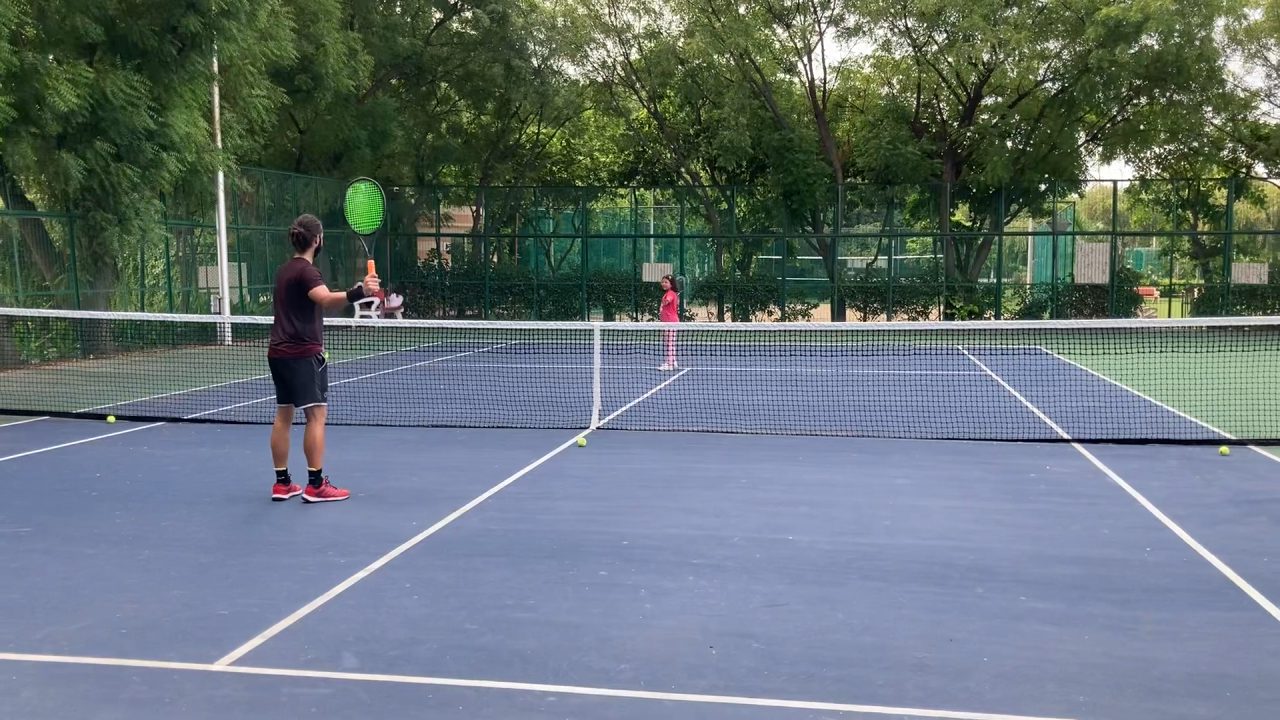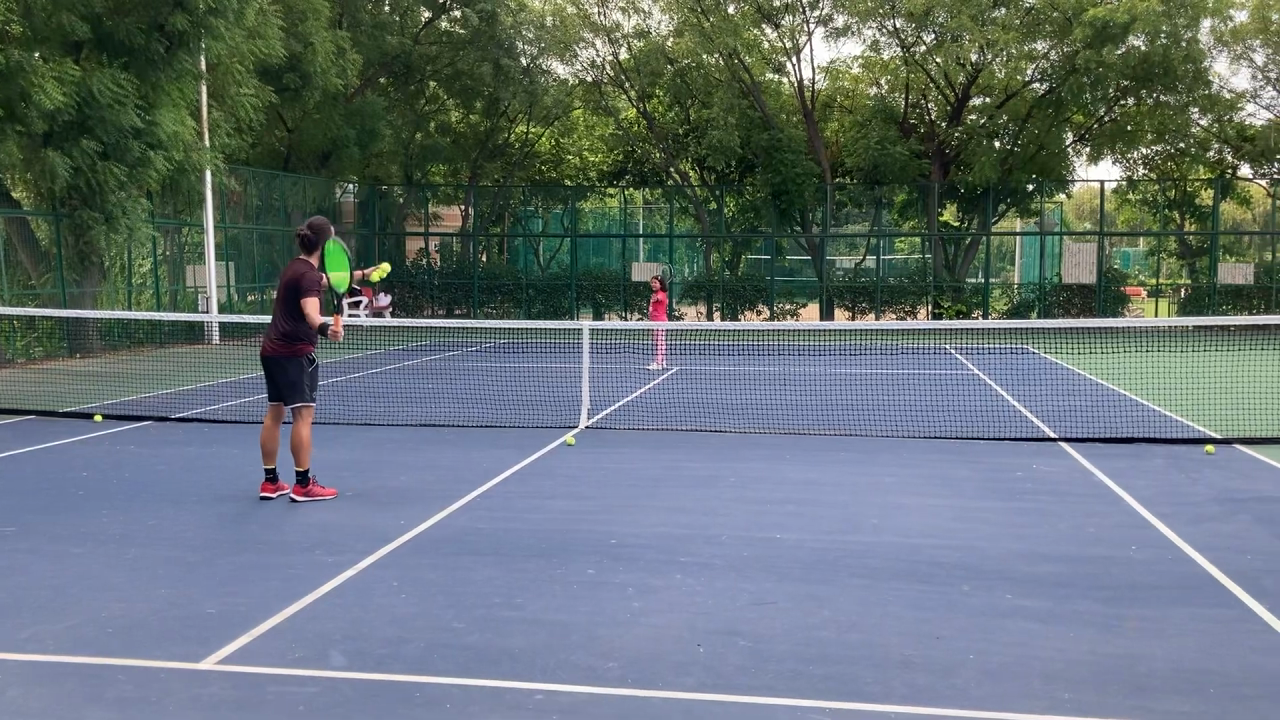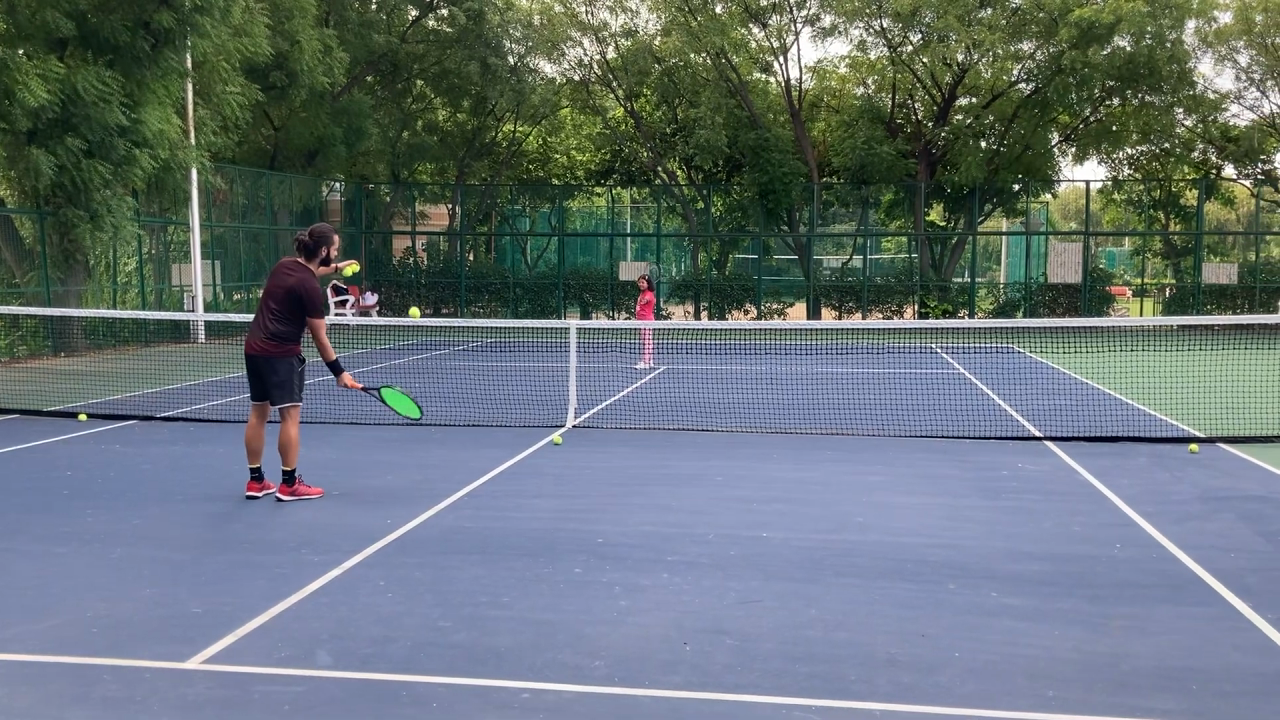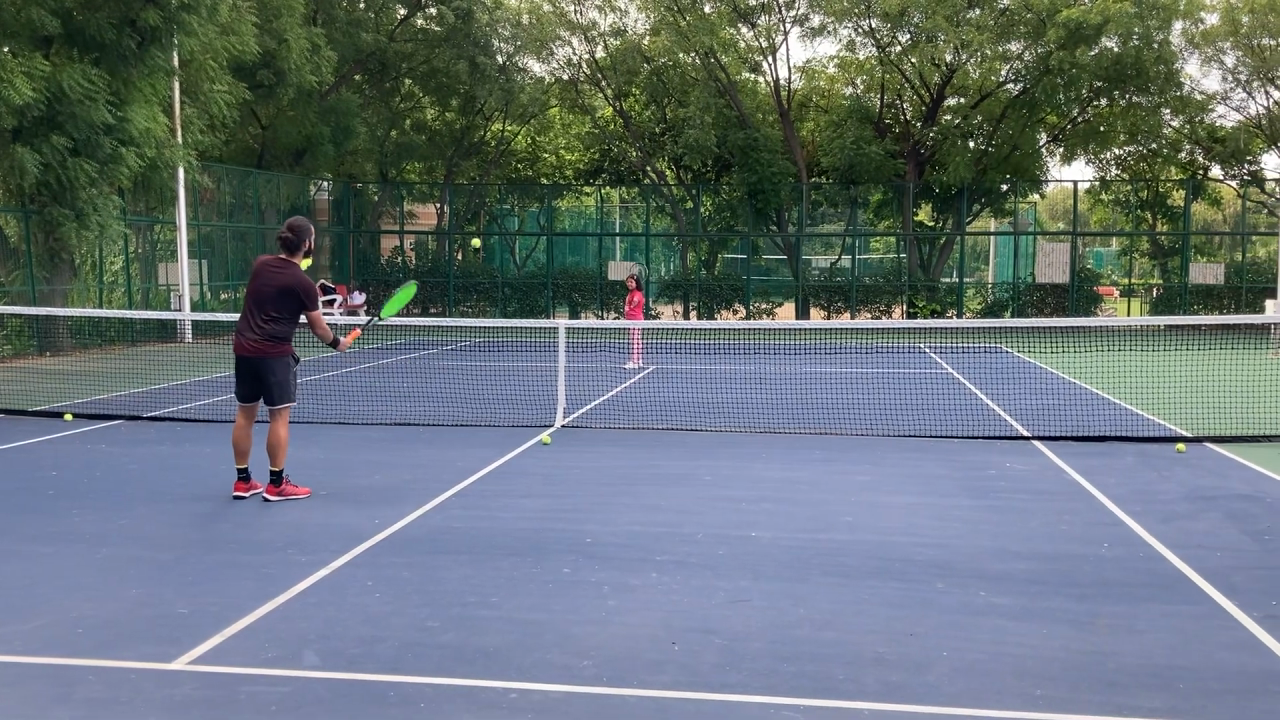
dt=0.4s
person 1, frame 1
left shoulder: (285, 269)
right shoulder: (306, 271)
right elbow: (326, 299)
right wrist: (360, 292)
left hip: (279, 351)
right hip: (303, 353)
left knee: (283, 415)
right knee: (316, 416)
left ankle: (282, 483)
right ankle: (316, 485)
person 1, frame 2
left shoulder: (296, 266)
right shoulder: (306, 275)
left elbow: (326, 279)
right elbow: (311, 314)
left wrist: (362, 274)
right wrist: (325, 329)
left hip: (273, 350)
right hip: (295, 352)
left knee: (274, 414)
right knee: (302, 416)
left ankle: (270, 482)
right ankle: (303, 485)
person 1, frame 3
left shoulder: (283, 265)
right shoulder: (311, 289)
right elbow: (320, 337)
left wrist: (336, 267)
right wrist: (339, 372)
left hip: (255, 348)
right hip: (281, 354)
left knee: (258, 413)
right knee: (290, 416)
left ankle: (255, 480)
right ankle: (289, 484)
person 1, frame 4
left shoulder: (260, 264)
right shoulder: (303, 283)
right elbow: (318, 328)
left wrist: (295, 264)
right wrist: (337, 342)
left hip: (244, 349)
right hip: (275, 354)
left knee: (245, 415)
right knee: (279, 416)
left ankle: (242, 481)
right ankle: (276, 484)
